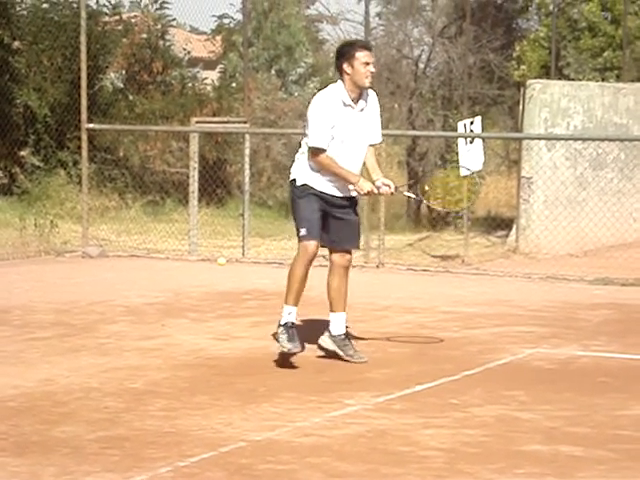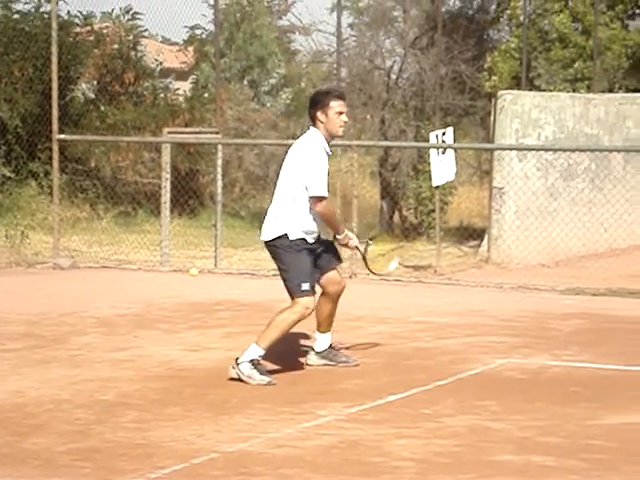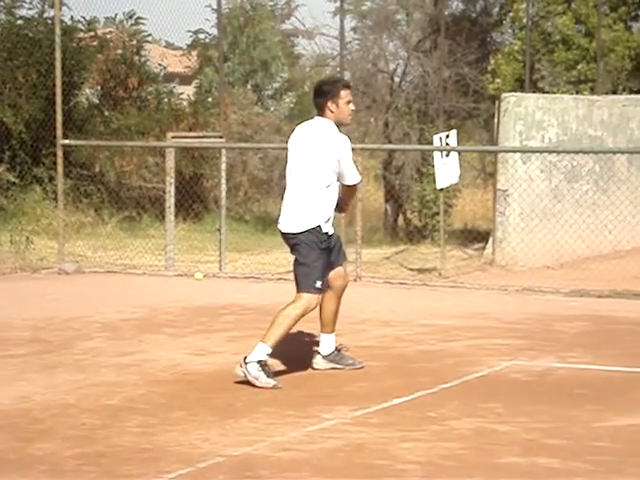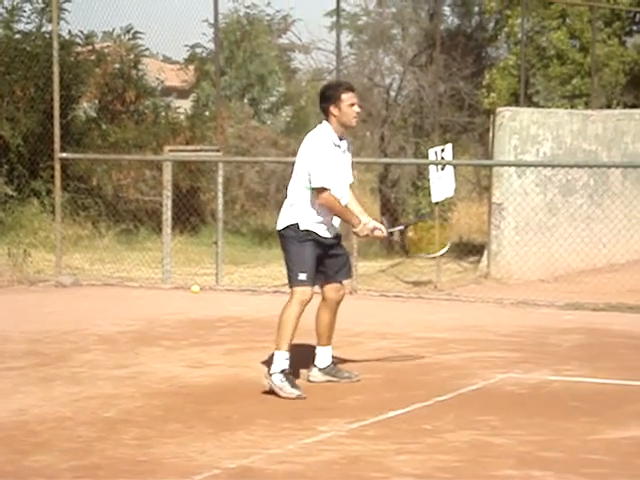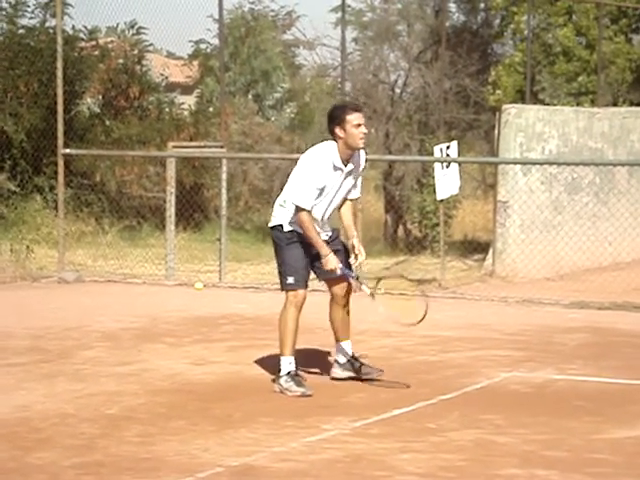
dt=0.4s
person 1, frame 1
left shoulder: (371, 100)
right shoulder: (325, 102)
right elbow: (317, 155)
left wrist: (377, 176)
right wrist: (357, 181)
left hip: (343, 193)
right hip: (310, 185)
left knee: (342, 261)
right knee: (308, 249)
left ankle: (335, 334)
right ankle: (287, 323)
person 1, frame 2
left shoulder: (316, 146)
right shoulder: (313, 150)
right elbow: (319, 204)
left wrist: (338, 232)
right wrist: (341, 232)
left hip: (304, 234)
right hip: (287, 235)
left knee: (335, 284)
right knee: (304, 304)
left ankle: (321, 349)
right ankle: (247, 360)
person 1, frame 3
left shoulder: (301, 131)
right shoulder: (337, 141)
right elbow: (349, 187)
left wrist: (331, 199)
right wrist: (340, 201)
left hip: (313, 224)
right hip: (310, 227)
left knee: (338, 280)
right knee: (307, 299)
left ankle: (327, 352)
right ankle: (255, 361)
person 1, frame 4
left shoulder: (343, 143)
right shoulder: (317, 142)
left elbow: (344, 188)
right elbow: (323, 194)
left wrist: (366, 219)
right wrist: (354, 221)
left hip: (328, 231)
right hip: (300, 227)
left knee: (333, 294)
right knee: (301, 294)
left ankle: (322, 364)
right ankle: (279, 370)
person 1, frame 5
left shoulder: (358, 159)
right shoulder: (315, 161)
left elbow: (348, 200)
right elbow: (301, 214)
left wrist: (353, 239)
right wrist: (326, 254)
left hip: (321, 230)
right hip: (290, 229)
left knee: (342, 289)
right knee: (296, 296)
left ankle: (345, 360)
right ankle: (286, 373)
